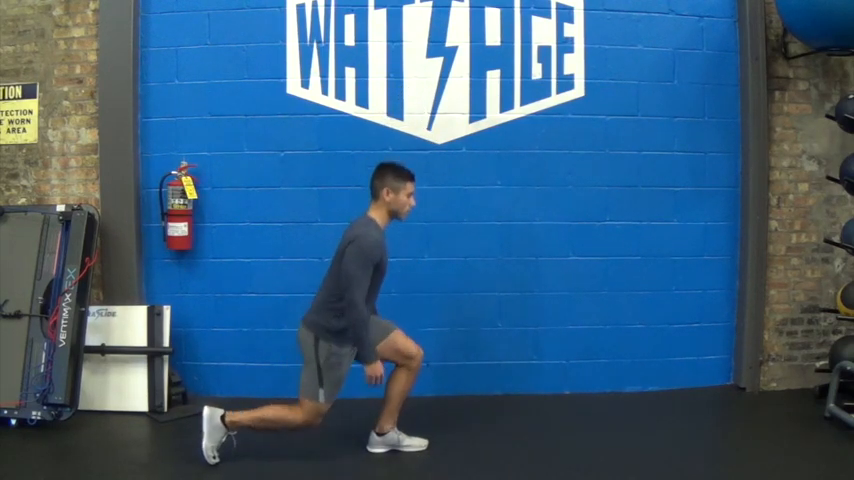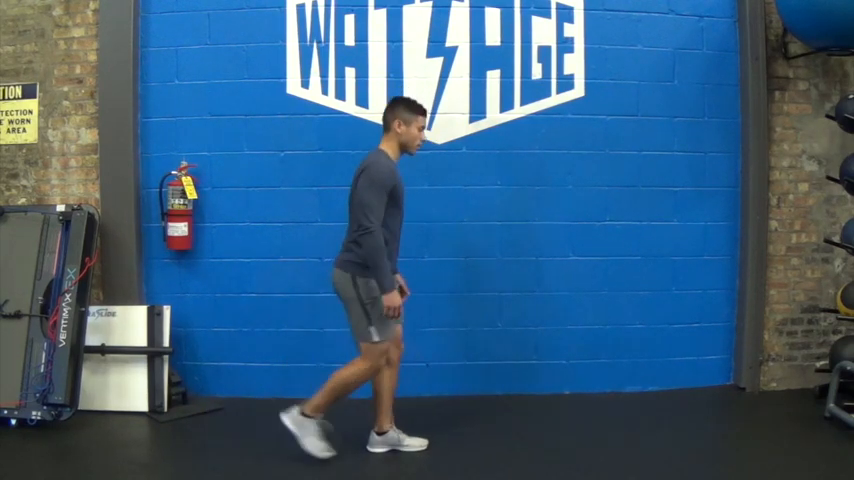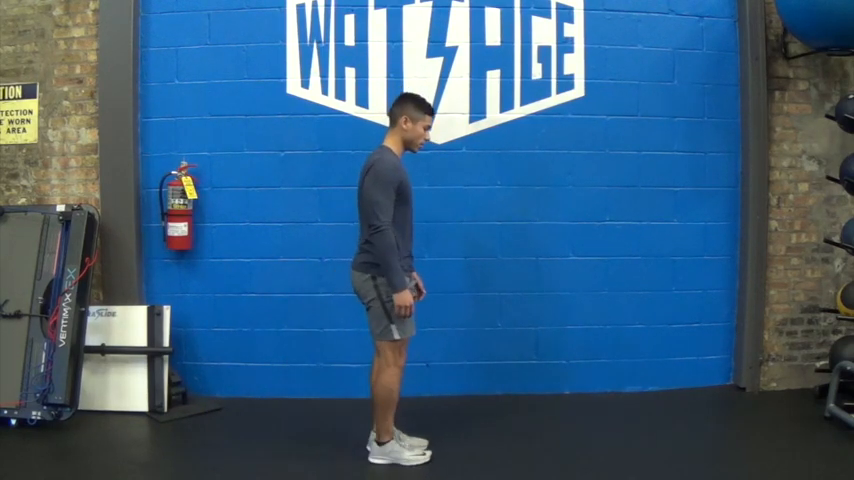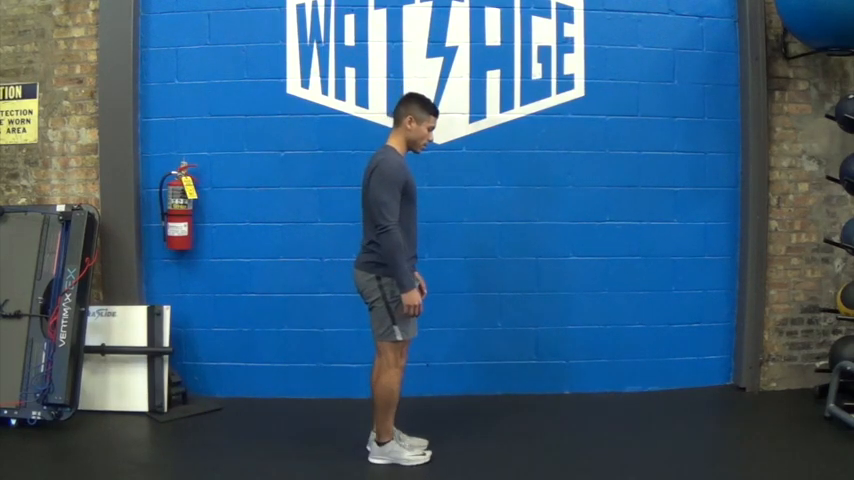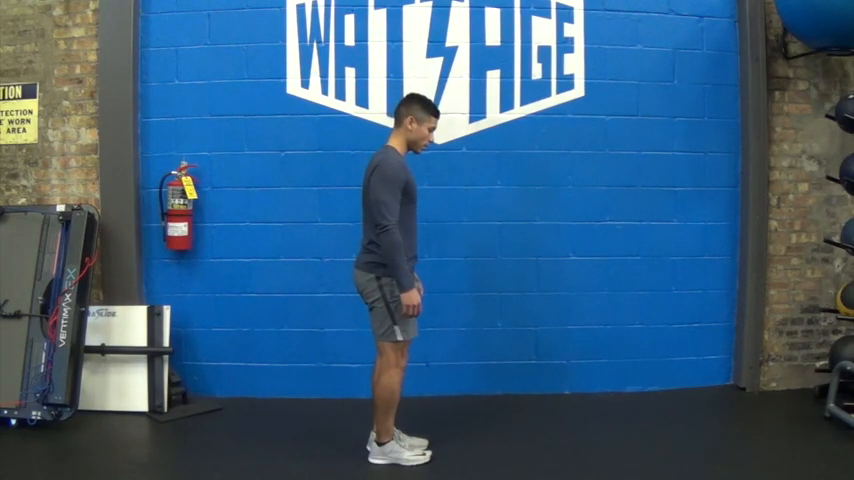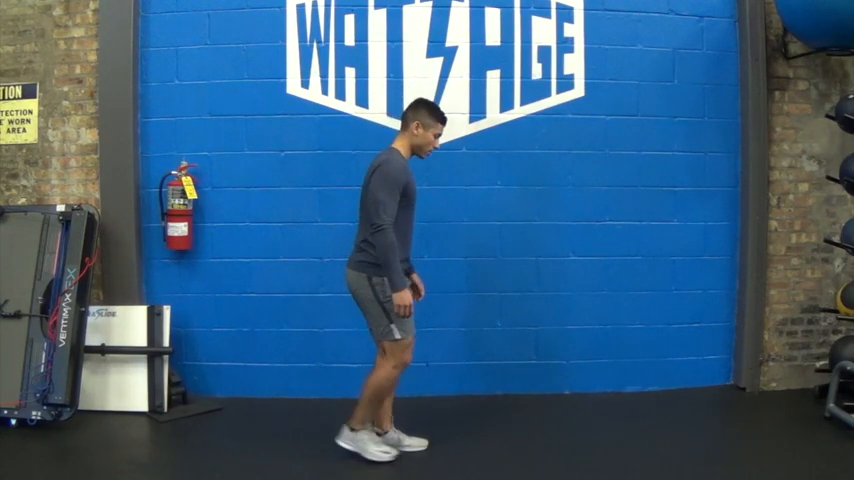
dt=0.3s
person 1, frame 1
left shoulder: (370, 230)
right shoulder: (366, 239)
right elbow: (353, 302)
left wrist: (372, 329)
right wrist: (370, 358)
left hip: (350, 323)
right hip: (330, 333)
left knee: (411, 355)
right knee: (308, 416)
left ankle: (384, 433)
right ankle: (226, 421)
person 1, frame 2
left shoulder: (384, 166)
right shoulder: (378, 168)
right elbow: (369, 231)
left wrist: (393, 274)
right wrist: (387, 288)
left hip: (374, 274)
right hip: (361, 275)
left knee: (393, 351)
right knee: (375, 357)
left ankle: (383, 433)
right ankle: (307, 413)
person 1, frame 3
left shoulder: (390, 163)
right shoulder: (384, 166)
right elbow: (380, 231)
left wrist: (408, 273)
right wrist: (398, 286)
left hip: (387, 273)
right hip: (380, 277)
left knee: (389, 356)
right knee: (392, 359)
left ankle: (386, 433)
right ankle: (383, 444)
person 1, frame 4
left shoulder: (391, 162)
right shoulder: (389, 166)
right elbow: (387, 231)
left wrist: (411, 273)
right wrist: (407, 286)
left hip: (387, 273)
right hip: (385, 277)
left knee: (390, 357)
right knee: (393, 359)
left ankle: (385, 433)
right ankle: (383, 444)
person 1, frame 5
left shoulder: (391, 162)
right shoulder: (390, 165)
right elbow: (386, 230)
left wrist: (408, 275)
right wrist: (406, 285)
left hip: (385, 273)
right hip: (384, 277)
left knee: (390, 356)
right knee: (395, 359)
left ankle: (384, 433)
right ankle: (384, 444)
person 1, frame 6
left shoulder: (395, 165)
right shoulder: (391, 166)
right elbow: (381, 230)
left wrist: (409, 273)
right wrist: (398, 286)
left hip: (379, 274)
right hip: (374, 276)
left knee: (390, 354)
right knee: (399, 356)
left ankle: (383, 431)
right ankle: (355, 429)
